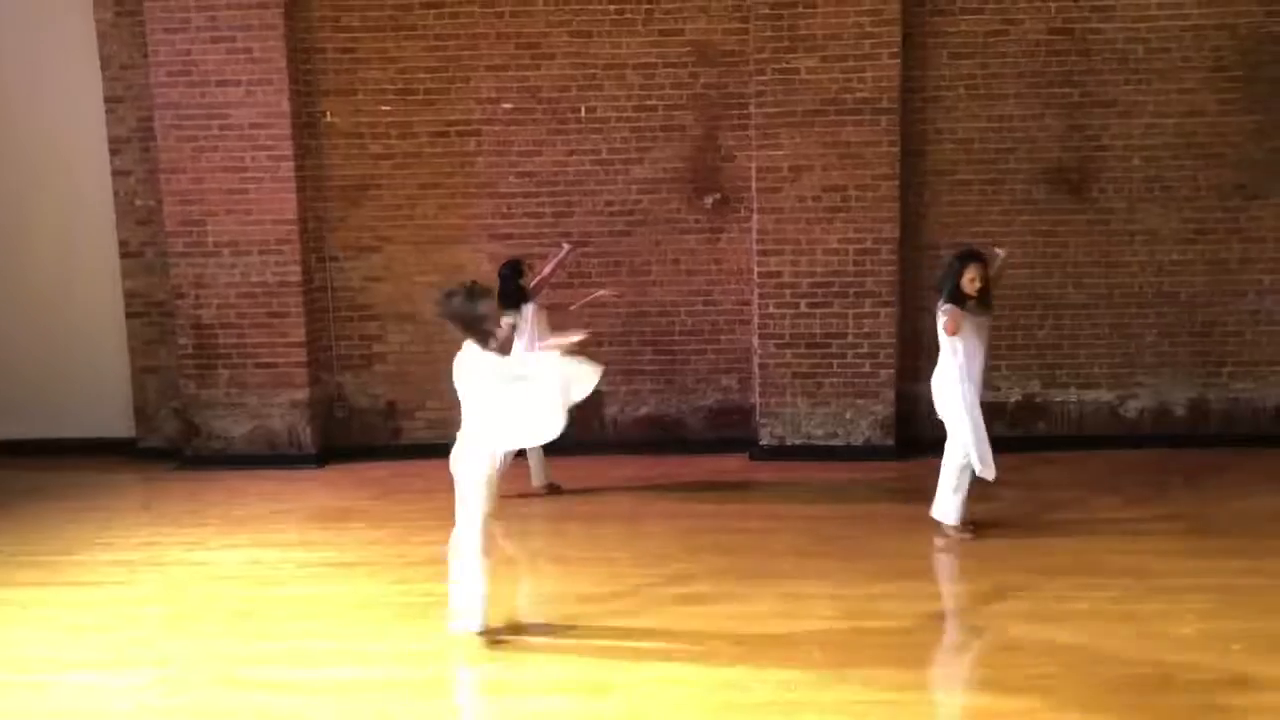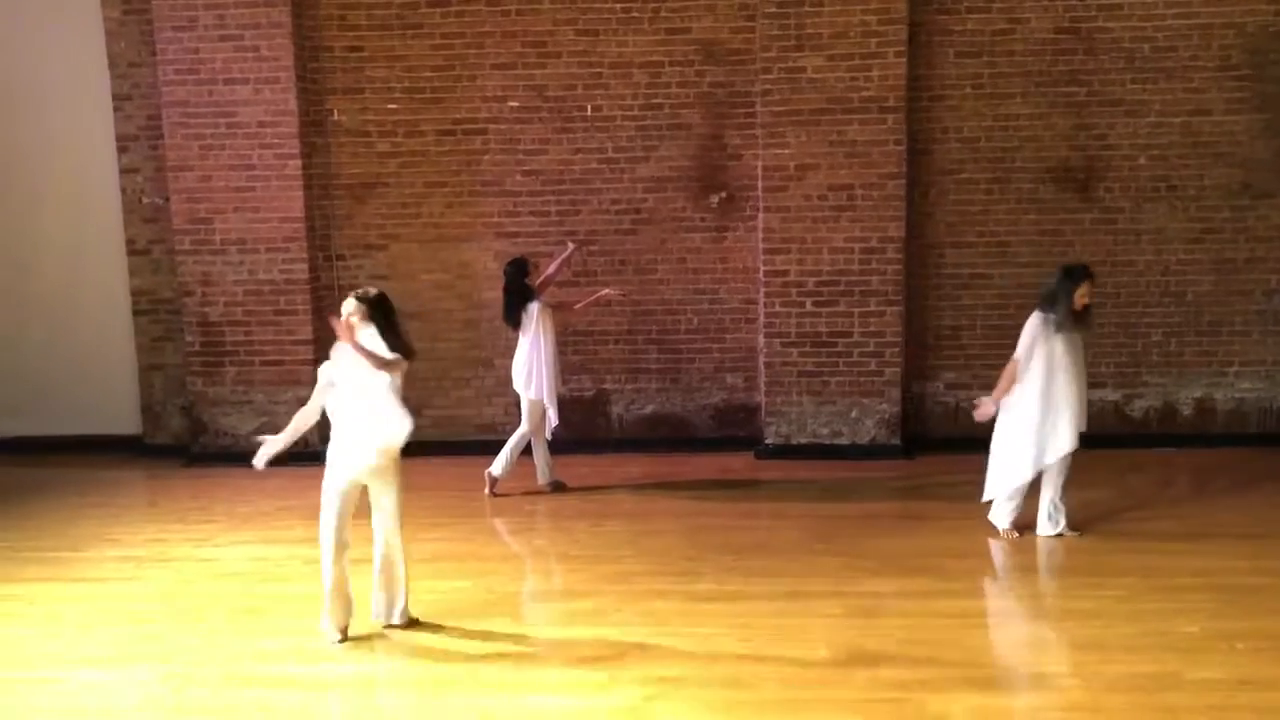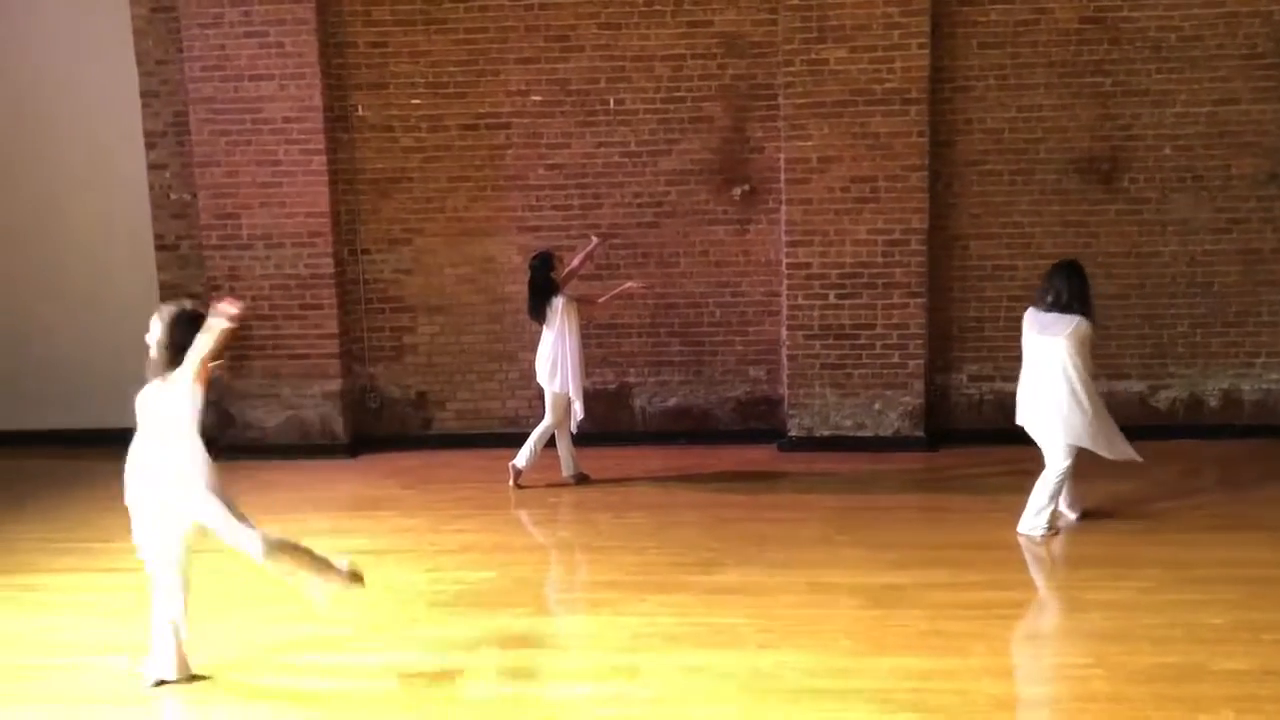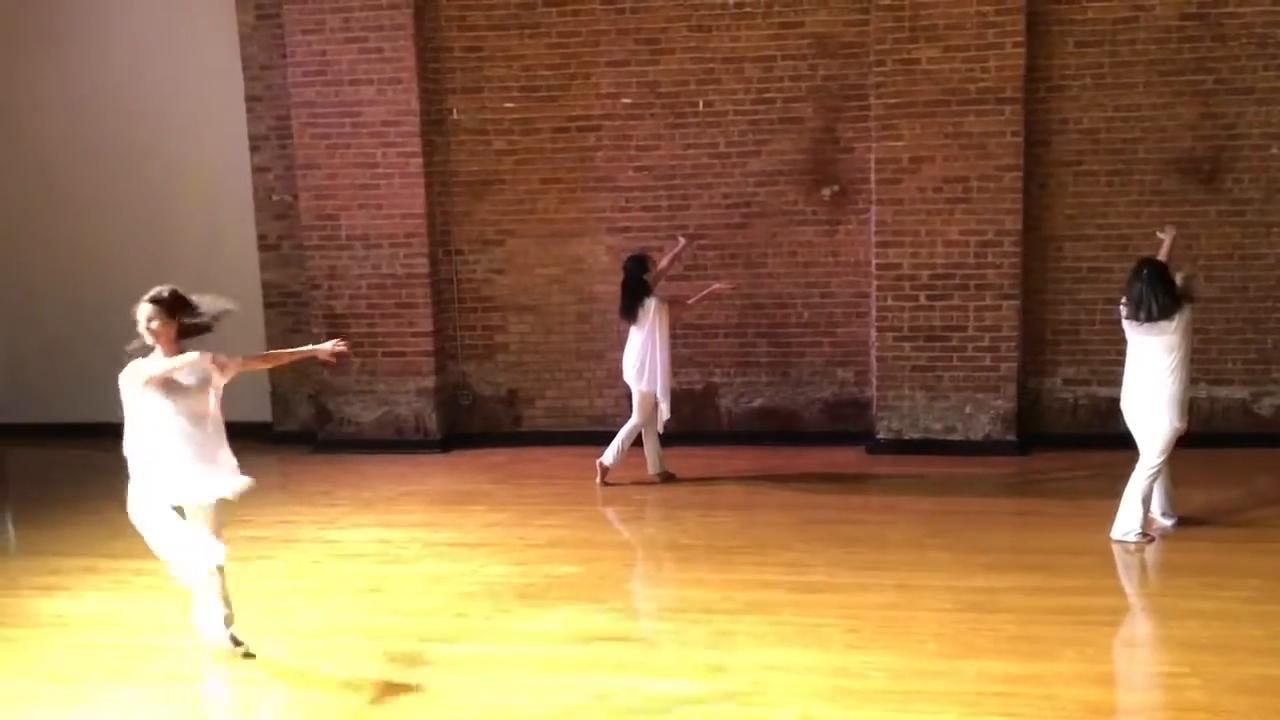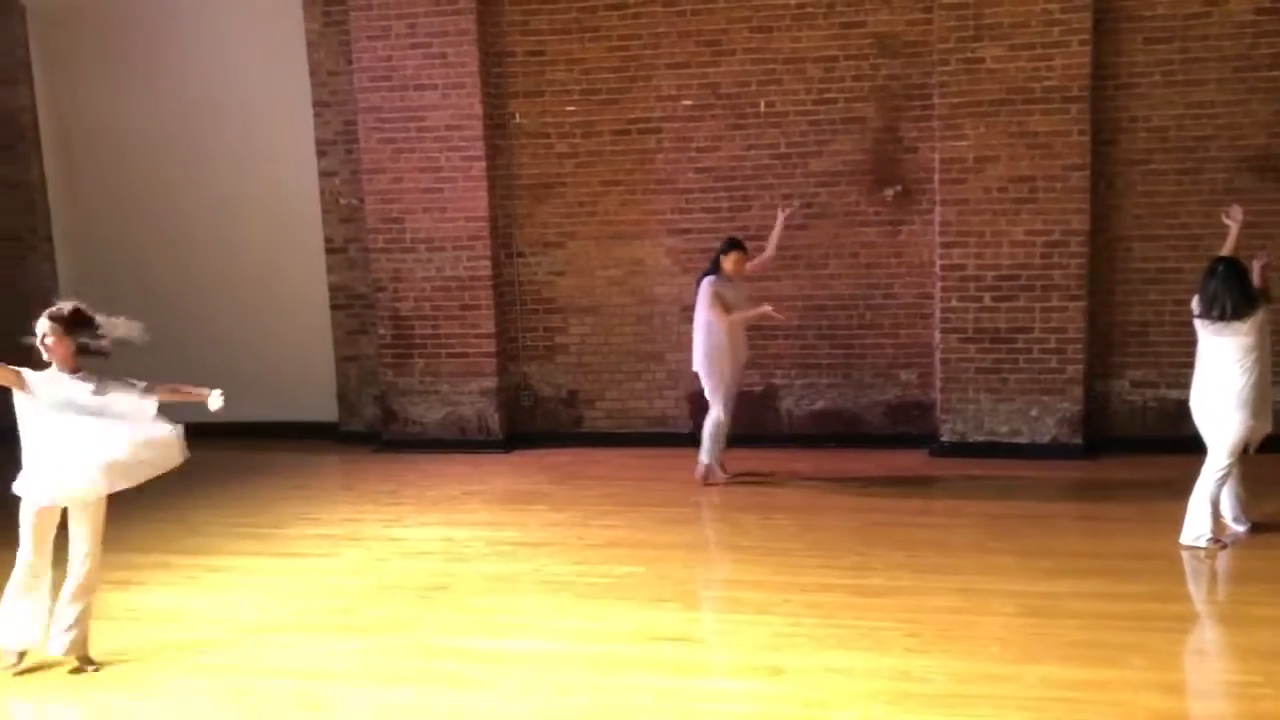
dt=1s
person 1, frame 1
left shoulder: (476, 351)
right shoulder: (476, 357)
right elbow: (520, 367)
left hip: (484, 453)
right hip: (480, 455)
left knee: (469, 530)
right knee: (473, 534)
left ankle: (465, 612)
right ankle: (470, 617)
person 1, frame 2
left shoulder: (392, 361)
right shoulder: (332, 367)
left elbow: (382, 368)
right elbow: (312, 410)
left wrist: (355, 347)
right wrist: (279, 440)
left hip: (383, 462)
right hip: (341, 462)
left knee: (389, 538)
right knee: (332, 539)
left ankle: (392, 611)
right ankle: (336, 617)
person 1, frame 3
left shoulder: (184, 380)
right shoulder: (167, 383)
left elbow: (202, 352)
left wrist: (219, 322)
left hip: (193, 486)
right hip: (168, 493)
left knee: (255, 544)
right knee: (165, 575)
left ankle: (335, 573)
right ankle: (170, 662)
person 1, frame 4
left shoulder: (209, 365)
right shoulder: (137, 371)
left elbow: (261, 361)
right elbow: (151, 374)
left wrist: (313, 350)
right wrist: (186, 360)
left hip: (202, 471)
right hip: (155, 470)
left knee: (208, 543)
right knee: (148, 515)
left ankle: (217, 627)
right ankle: (197, 566)
person 1, frame 5
left shoulder: (101, 384)
right shoulder: (32, 381)
left elbow: (154, 391)
left wrist: (199, 393)
left hip: (86, 485)
right hip: (42, 483)
left knee: (85, 564)
right knee: (32, 561)
left ankle: (73, 644)
person 2, frame 1
left shoulder: (977, 306)
right shoulder: (949, 308)
left elbow: (986, 281)
right elbow: (950, 329)
left wrist: (996, 264)
right wrist: (953, 319)
left hip: (967, 388)
right hip: (953, 389)
left knee: (958, 449)
right knee: (966, 450)
left ankle: (952, 512)
right ankle: (949, 516)
person 2, frame 2
left shoulder: (1070, 322)
right shoulder: (1040, 322)
right elbow: (1015, 363)
right wrist: (995, 398)
left hip: (1061, 407)
right hip: (1037, 407)
left knee: (1058, 464)
right knee: (1026, 463)
left ankle: (1052, 523)
right ankle: (1001, 518)
person 2, frame 3
left shoulder: (1031, 316)
right shoulder: (1080, 325)
right elbow: (1081, 363)
left hip: (1031, 400)
right hip: (1060, 404)
left knee: (1059, 457)
right knee: (1060, 463)
left ankle: (1067, 508)
right ankle: (1033, 522)
person 2, frame 4
left shoulder: (1127, 313)
right shoulder: (1179, 318)
left elbow: (1149, 279)
right elbow: (1183, 294)
left wrist: (1167, 243)
right wrist: (1181, 280)
left hip: (1135, 401)
right hip: (1164, 404)
left knee: (1155, 457)
right knee: (1151, 463)
left ankle: (1162, 514)
right ankle: (1127, 528)
person 2, frame 5
left shoulder: (1200, 311)
right shoulder: (1253, 318)
left elbow: (1219, 272)
right elbow: (1259, 293)
left wrist: (1234, 229)
right wrist: (1259, 270)
left hip: (1203, 400)
right hip: (1234, 405)
left knee: (1227, 459)
right knee: (1219, 465)
left ankle: (1235, 519)
right ankle: (1197, 532)
person 3, frame 1
left shoulder: (530, 304)
right shoulder: (526, 301)
left elbow: (566, 309)
right elbow: (546, 275)
left wrist: (595, 296)
right wrist: (566, 251)
left ankle: (541, 480)
person 3, frame 2
left shoulder: (536, 304)
right shoulder: (530, 301)
left elbow: (571, 308)
right elbow: (551, 273)
left wrist: (601, 295)
right wrist: (571, 251)
left hip: (536, 371)
right hip: (532, 371)
left knee: (539, 428)
right knee: (528, 428)
left ankle: (546, 478)
right ankle: (494, 472)
person 3, frame 3
left shoulder: (556, 297)
right shoulder: (558, 299)
right wrist: (598, 251)
left hip: (557, 363)
right hip: (556, 365)
left knee: (562, 420)
right knee: (552, 420)
left ankle: (571, 470)
right ankle: (519, 464)
person 3, frame 4
left shoulder: (640, 296)
right shoulder: (654, 304)
left elbow: (664, 267)
right elbow: (687, 305)
left wrist: (681, 248)
right wrist: (713, 289)
left hip: (642, 364)
right hip: (645, 367)
left knee: (650, 419)
right knee: (639, 420)
left ankle: (657, 468)
right ankle: (606, 462)
person 3, frame 5
left shoulder: (738, 279)
right shoulder: (710, 285)
left elbow: (768, 254)
right elbow: (725, 318)
left wrist: (780, 222)
right wrist: (758, 312)
left hip: (733, 353)
right hip: (715, 354)
left knee: (725, 407)
right knee: (718, 409)
left ankle: (714, 457)
right ankle: (706, 461)
